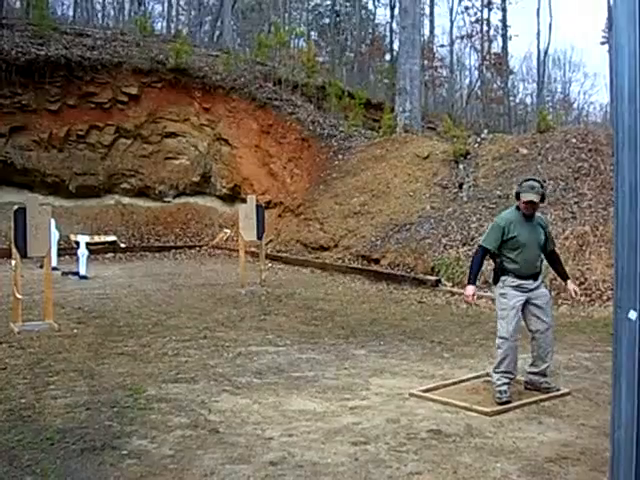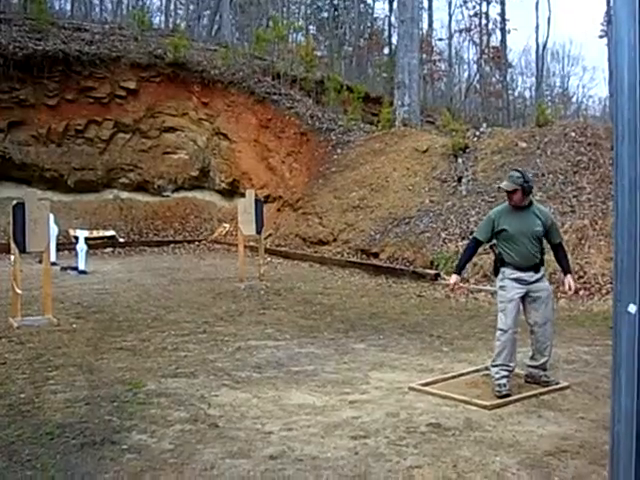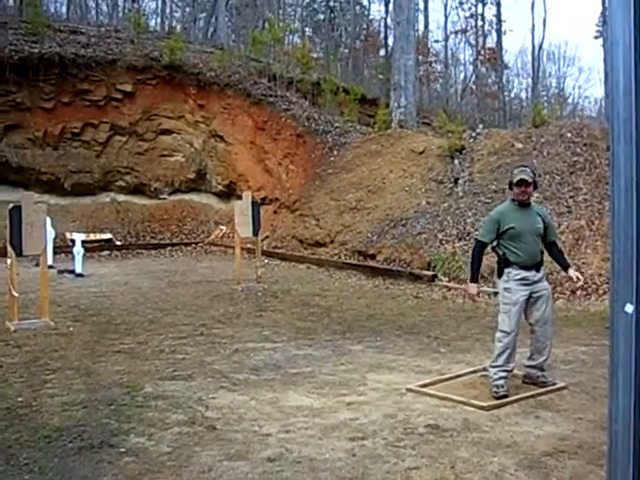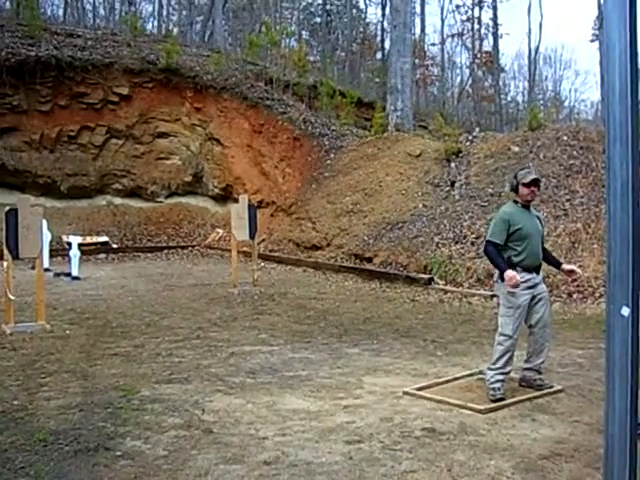
dt=0.3s
person 1, frame 1
left shoulder: (542, 223)
right shoulder: (504, 221)
left elbow: (550, 253)
right elbow: (482, 251)
left wrist: (567, 279)
right wrist: (471, 283)
left hip: (536, 284)
right hip: (510, 285)
left knee: (544, 331)
right knee: (507, 336)
left ankle: (536, 376)
right ankle: (502, 383)
person 1, frame 2
left shoulder: (543, 214)
right shoulder: (497, 215)
left elbow: (557, 245)
right elbow: (475, 243)
left wrist: (567, 273)
right wrist: (457, 272)
left hip: (537, 276)
right hip: (510, 277)
left knee: (543, 326)
right knee: (506, 328)
left ankle: (536, 370)
right ankle: (500, 376)
person 1, frame 3
left shoulder: (541, 213)
right shoulder: (499, 213)
left elbow: (550, 244)
right elbow: (479, 246)
left wrist: (568, 268)
right wrist: (473, 280)
left hip: (538, 276)
right hip: (513, 277)
left knee: (542, 326)
right knee: (508, 329)
left ankle: (534, 371)
right ankle: (498, 378)
person 1, frame 4
left shoulder: (535, 216)
right shoulder: (506, 214)
right elbow: (490, 248)
left wrist: (561, 266)
right wrist: (505, 271)
left hip: (537, 279)
right hip: (516, 280)
left knee: (541, 328)
right knee: (508, 332)
left ankle: (530, 373)
right ankle: (495, 380)
